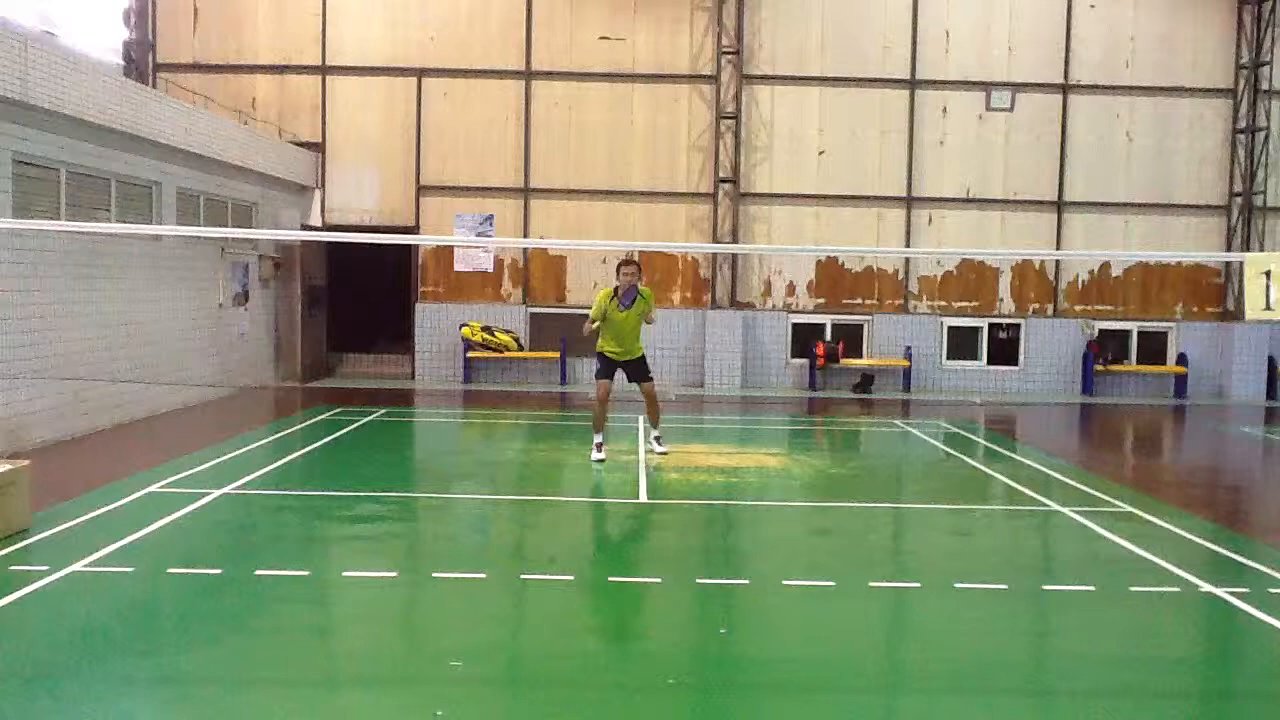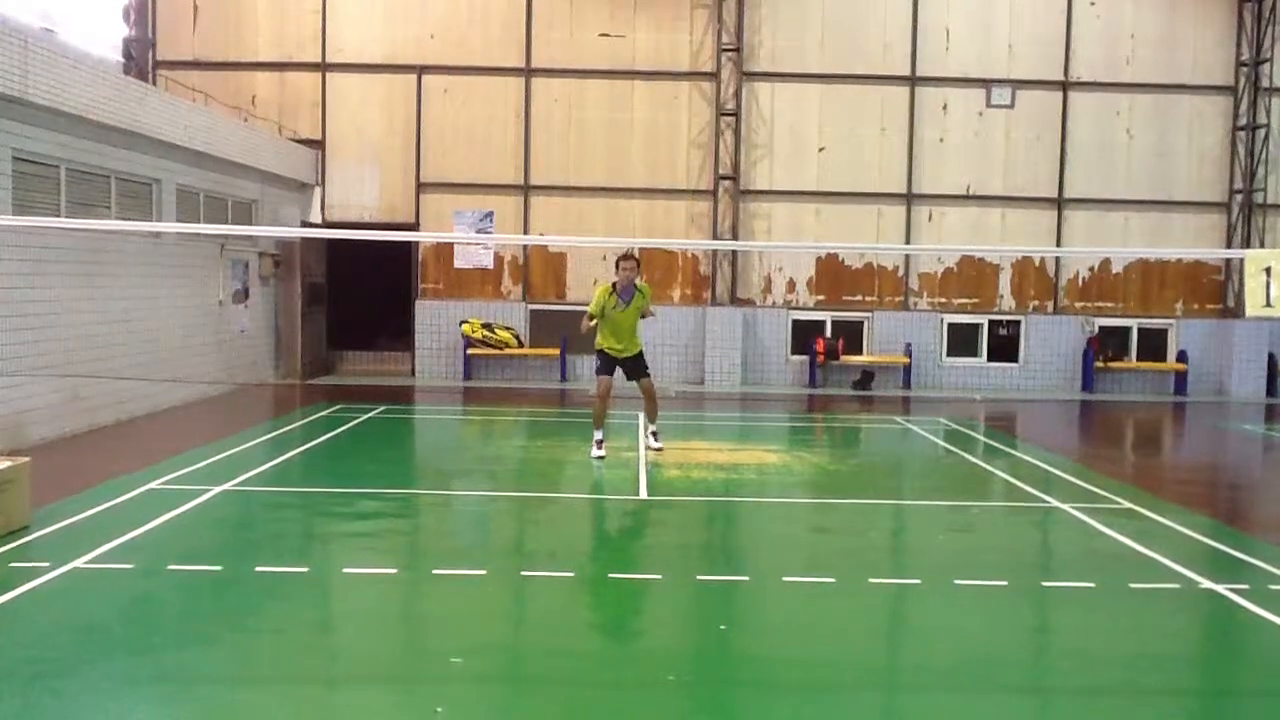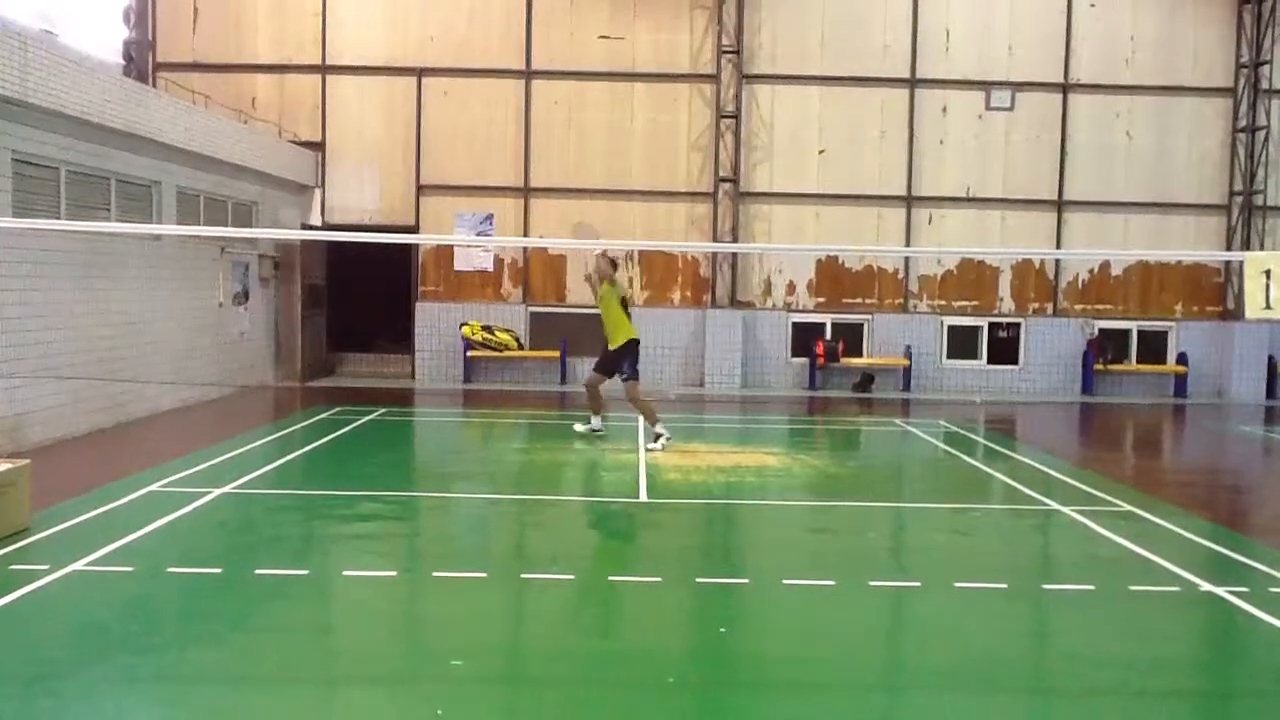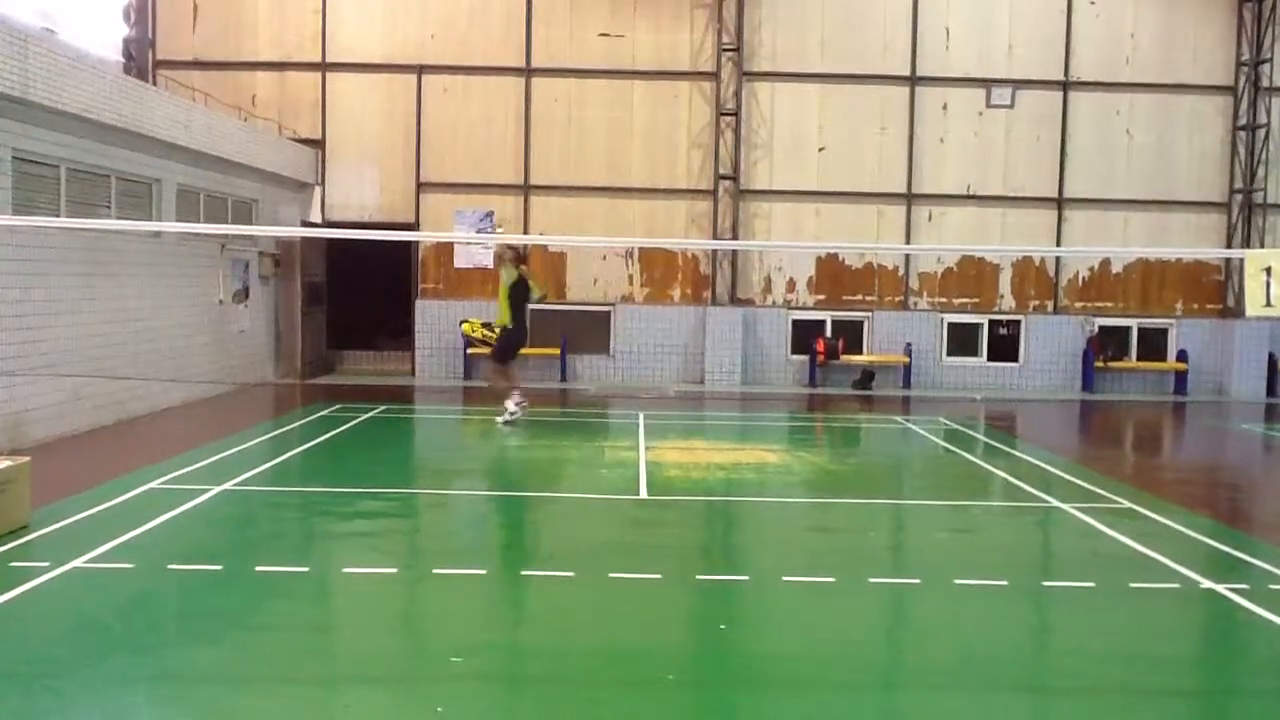
dt=0.7s
person 1, frame 1
left shoulder: (646, 295)
right shoulder: (605, 297)
right elbow: (591, 322)
left wrist: (649, 318)
right wrist: (589, 327)
left hip: (634, 353)
right hip: (607, 352)
left knee: (651, 394)
right knee: (602, 395)
left ankle: (654, 436)
right ankle: (598, 443)
person 1, frame 2
left shoulder: (643, 291)
right shoulder: (603, 293)
right elbow: (590, 317)
left wrist: (647, 313)
right wrist: (586, 325)
left hip: (632, 349)
right hip: (606, 349)
left knee: (649, 391)
right knee: (603, 392)
left ankle: (651, 431)
right ankle: (598, 439)
person 1, frame 3
left shoulder: (614, 287)
right shoulder: (603, 291)
left elbow: (608, 274)
left wrist: (600, 258)
right wrist: (592, 283)
left hip: (626, 345)
right hip: (613, 347)
left knee: (633, 395)
right knee: (590, 384)
left ankle: (661, 433)
right ankle: (596, 423)
person 1, frame 4
left shoulder: (510, 274)
right shoulder: (525, 282)
left elbow: (498, 254)
right elbow: (538, 297)
left hip: (510, 331)
right hip: (519, 332)
left knee: (496, 372)
right knee: (503, 367)
left ankle: (512, 408)
right ankle: (516, 398)
